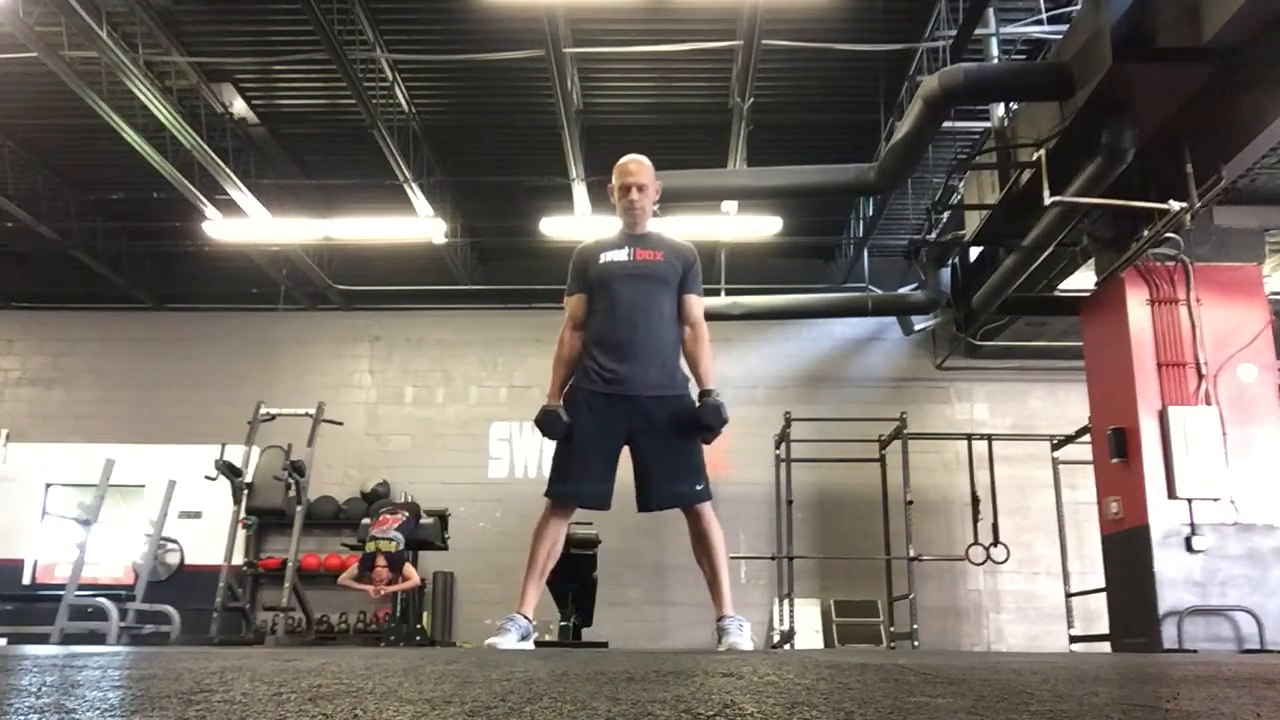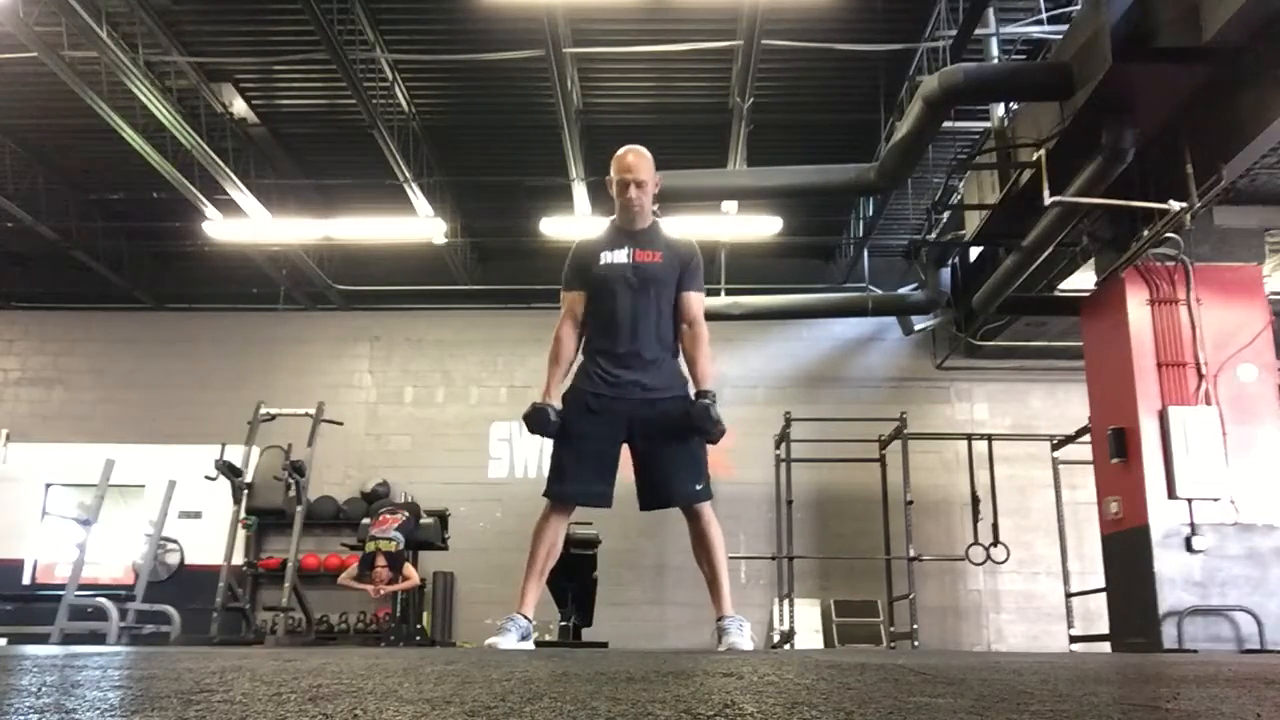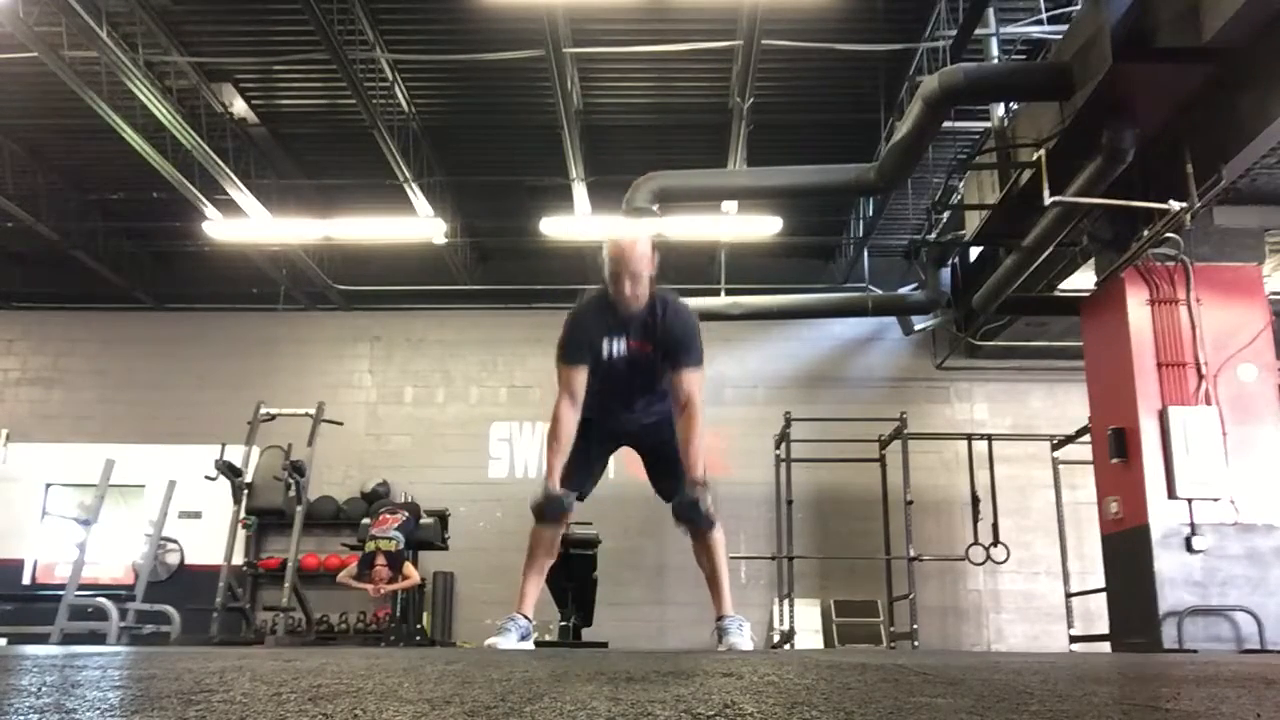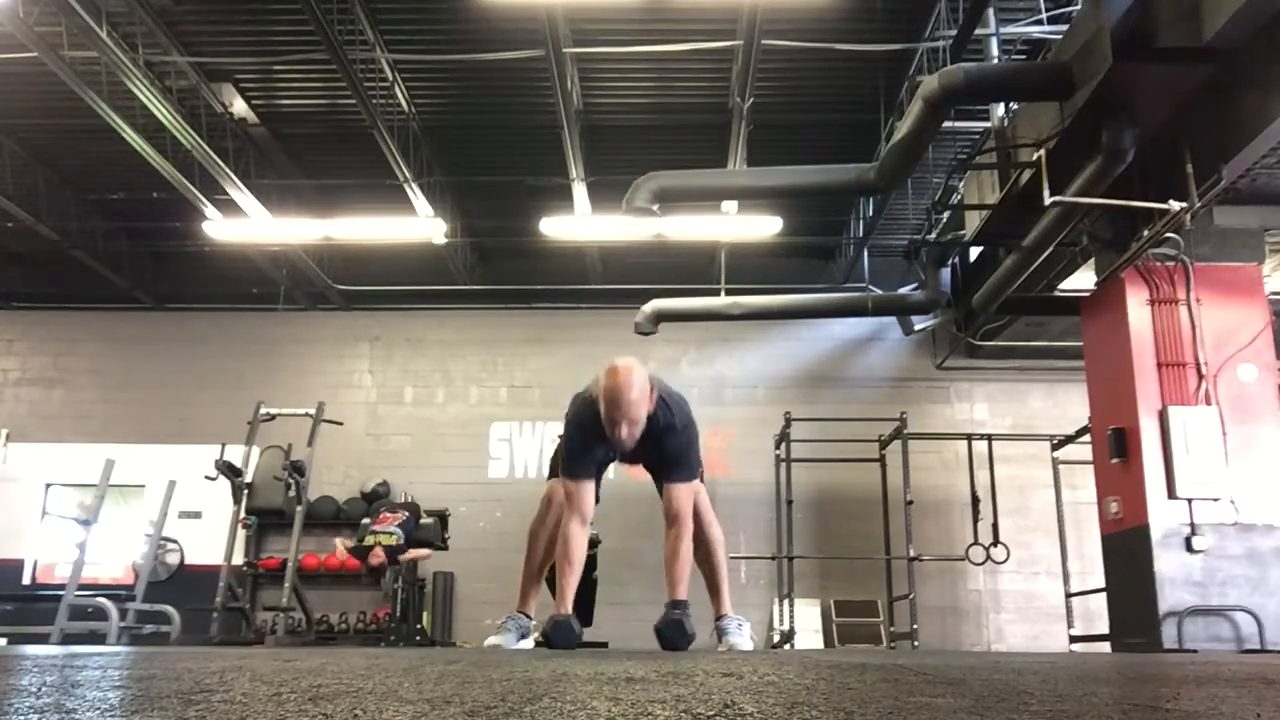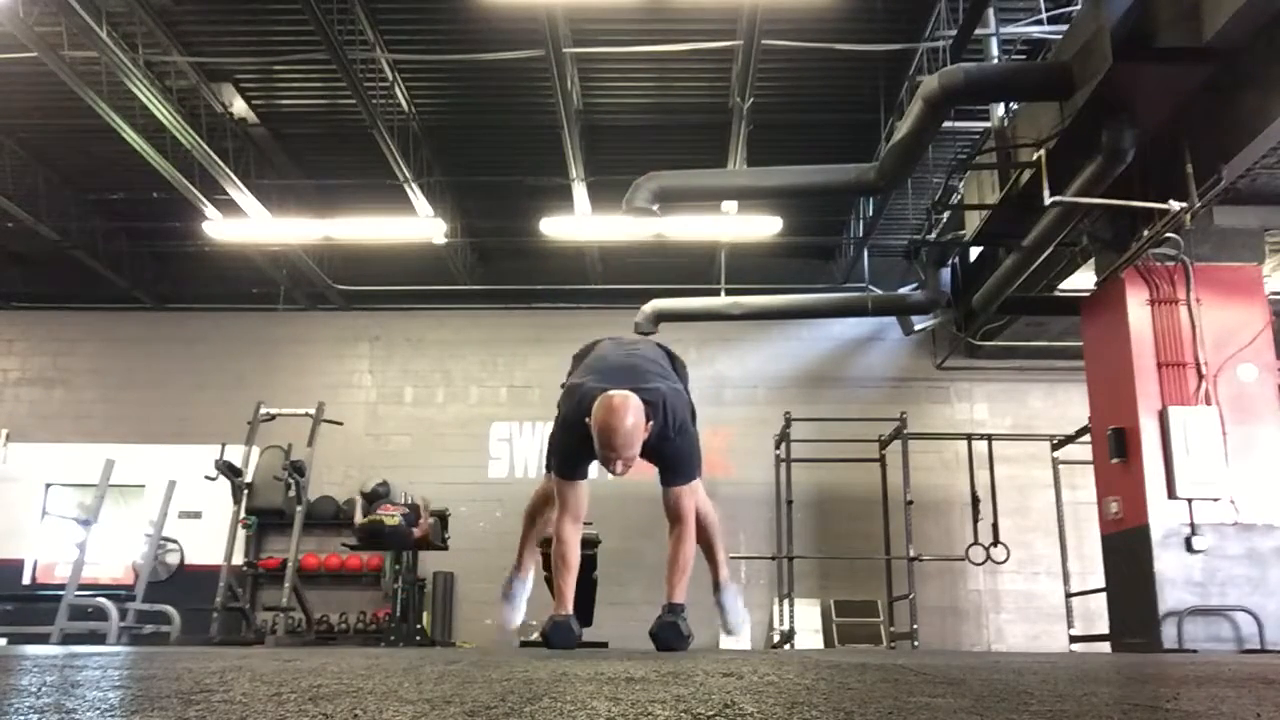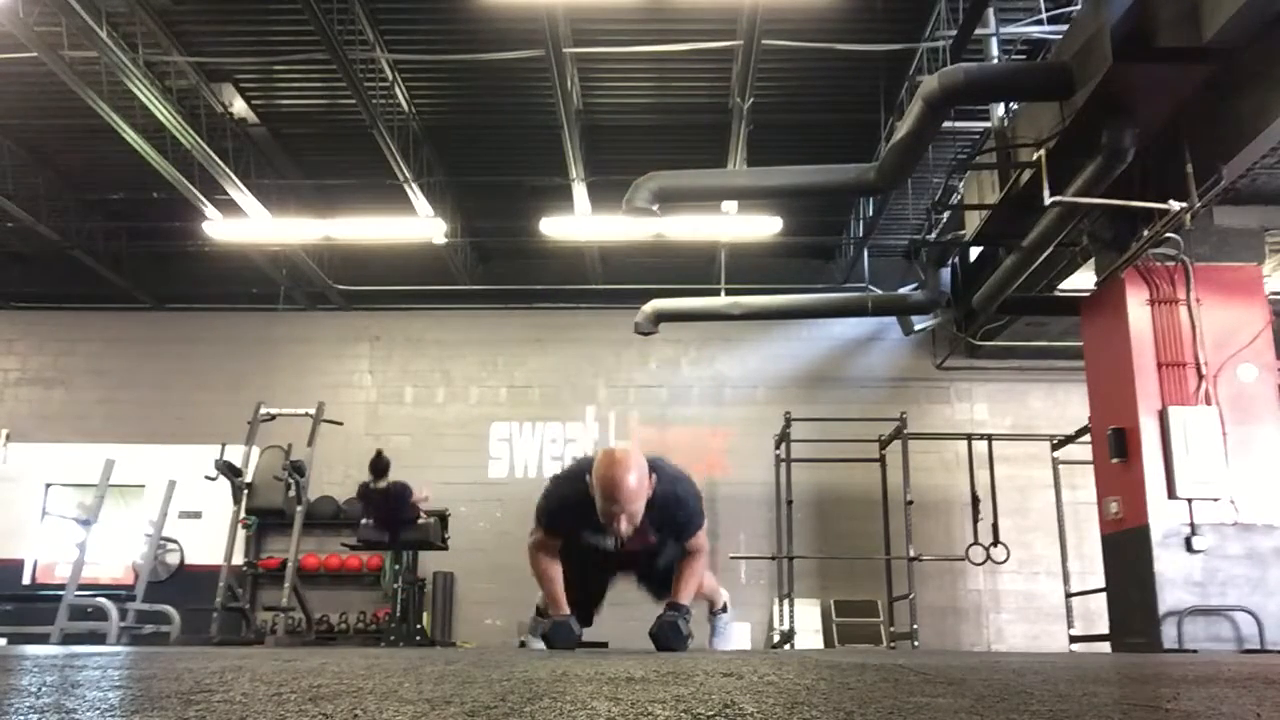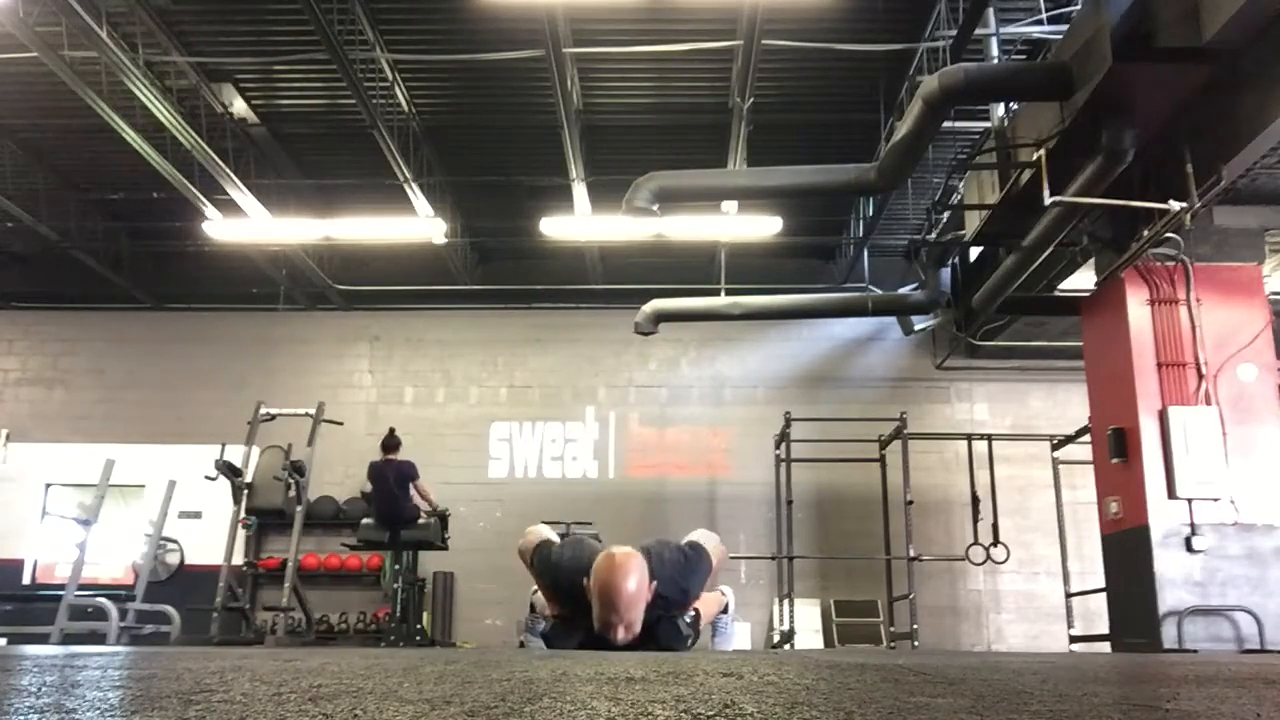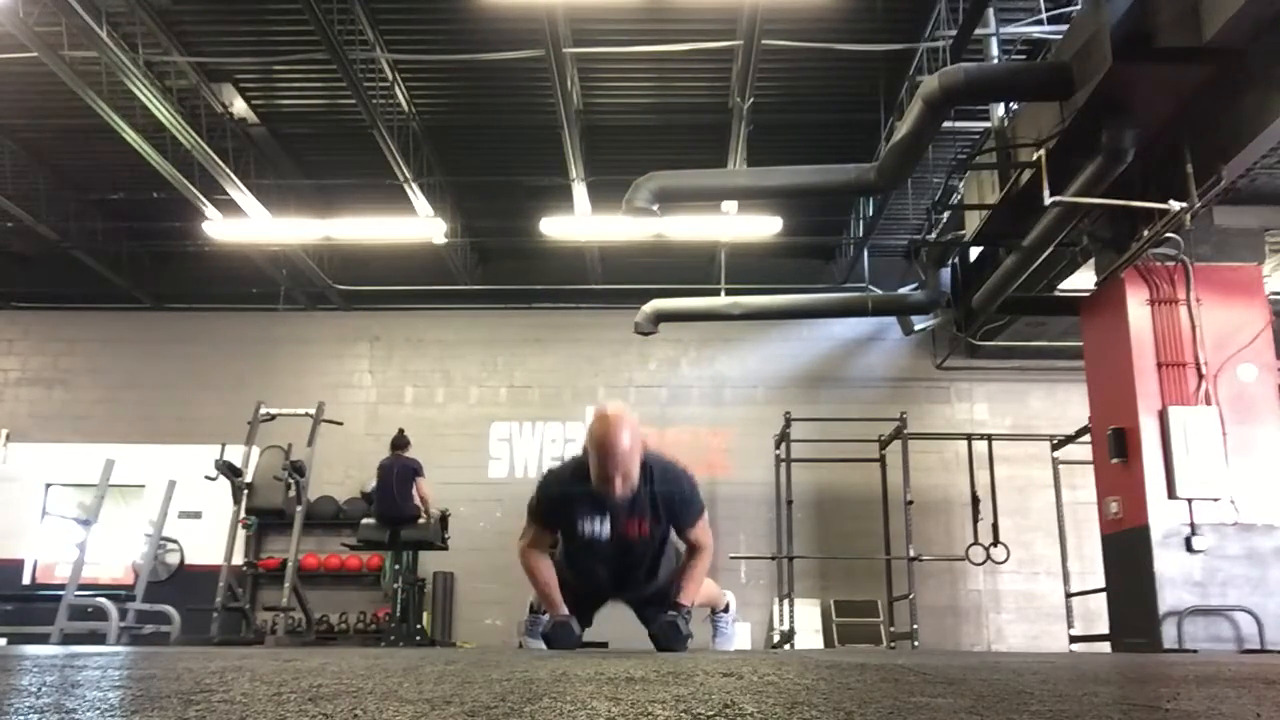
dt=0.4s
person 1, frame 1
left shoulder: (681, 255)
right shoulder: (589, 255)
left elbow: (694, 328)
right elbow: (573, 330)
left wrist: (707, 391)
right wrist: (553, 395)
left hip: (665, 396)
right hip: (595, 396)
left knee: (697, 503)
right knee: (561, 502)
left ankle: (729, 619)
right ankle: (521, 621)
person 1, frame 2
left shoulder: (682, 252)
right shoulder: (587, 251)
left elbow: (693, 325)
right elbow: (570, 326)
left wrist: (705, 393)
right wrist: (548, 394)
left hip: (664, 400)
right hip: (593, 400)
left knee: (697, 505)
right knee: (561, 505)
left ankle: (728, 619)
right ankle: (521, 620)
person 1, frame 3
left shoulder: (678, 317)
right shoulder: (583, 318)
left elbow: (689, 403)
right elbow: (568, 401)
left wrist: (694, 477)
right wrist: (553, 481)
left hip: (658, 413)
right hip: (596, 414)
left knee: (698, 500)
right knee: (554, 504)
left ankle: (728, 620)
right ankle: (520, 621)
person 1, frame 4
left shoulder: (676, 421)
right shoulder: (583, 418)
left elbow: (679, 520)
right elbow: (577, 520)
left wrist: (677, 605)
right wrist: (564, 610)
left hip: (659, 442)
right hip: (594, 442)
left knee: (698, 508)
right knee: (554, 503)
left ankle: (727, 619)
right ankle: (521, 619)
person 1, frame 5
left shoulder: (673, 425)
right shoulder: (574, 421)
left elbow: (682, 521)
right elbow: (569, 520)
left wrist: (675, 609)
right wrist: (563, 613)
left knee: (692, 501)
right knee: (554, 491)
left ankle: (723, 584)
right ankle: (522, 568)
person 1, frame 6
left shoulder: (677, 493)
right shoulder: (567, 491)
left elbow: (698, 550)
right elbow: (541, 548)
left wrist: (679, 607)
right wrist: (560, 616)
left ankle: (718, 603)
right ankle: (545, 612)
person 1, frame 7
left shoulder: (675, 576)
right shoulder: (566, 571)
left elbow: (714, 545)
right elbow: (529, 539)
left wrist: (685, 612)
right wrist: (558, 610)
left ankle: (720, 601)
right ankle: (543, 602)
person 1, frame 8
left shoulder: (671, 481)
right shoulder: (561, 484)
left elbow: (702, 545)
right elbow: (530, 546)
left wrist: (681, 607)
right wrist: (560, 613)
left hip: (650, 574)
right hip: (582, 573)
left ankle: (722, 606)
right ankle: (541, 610)
